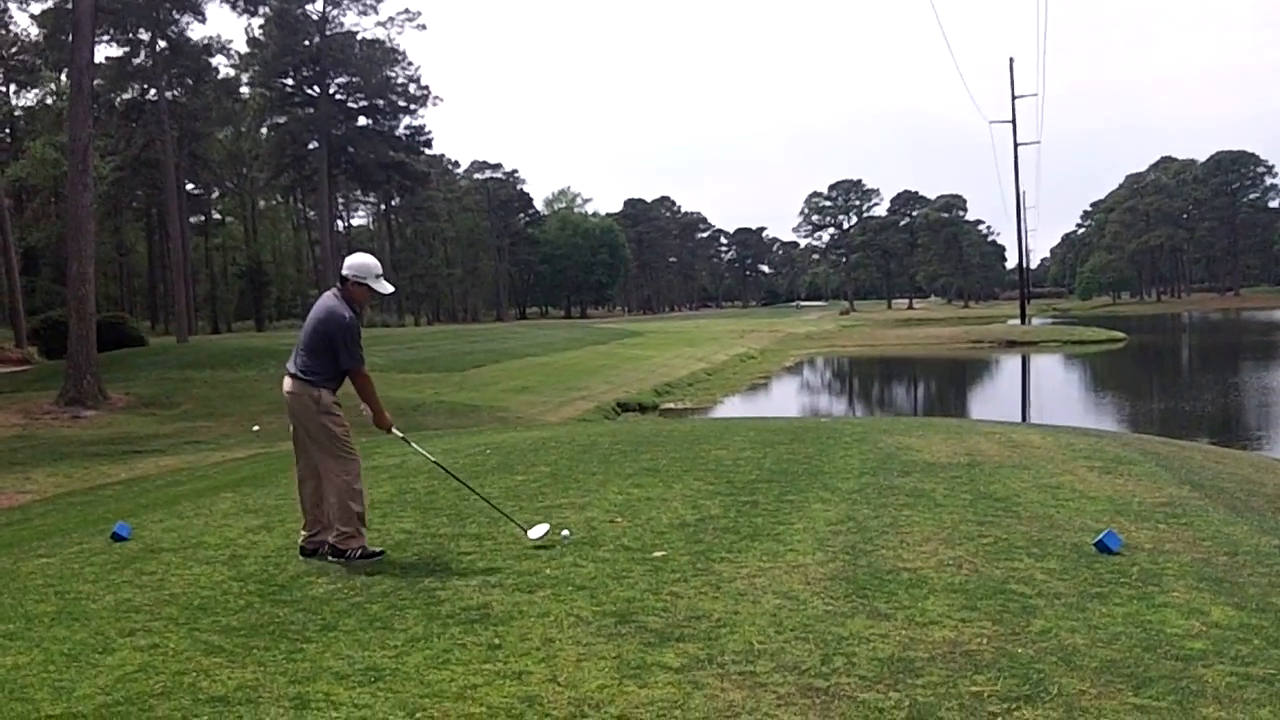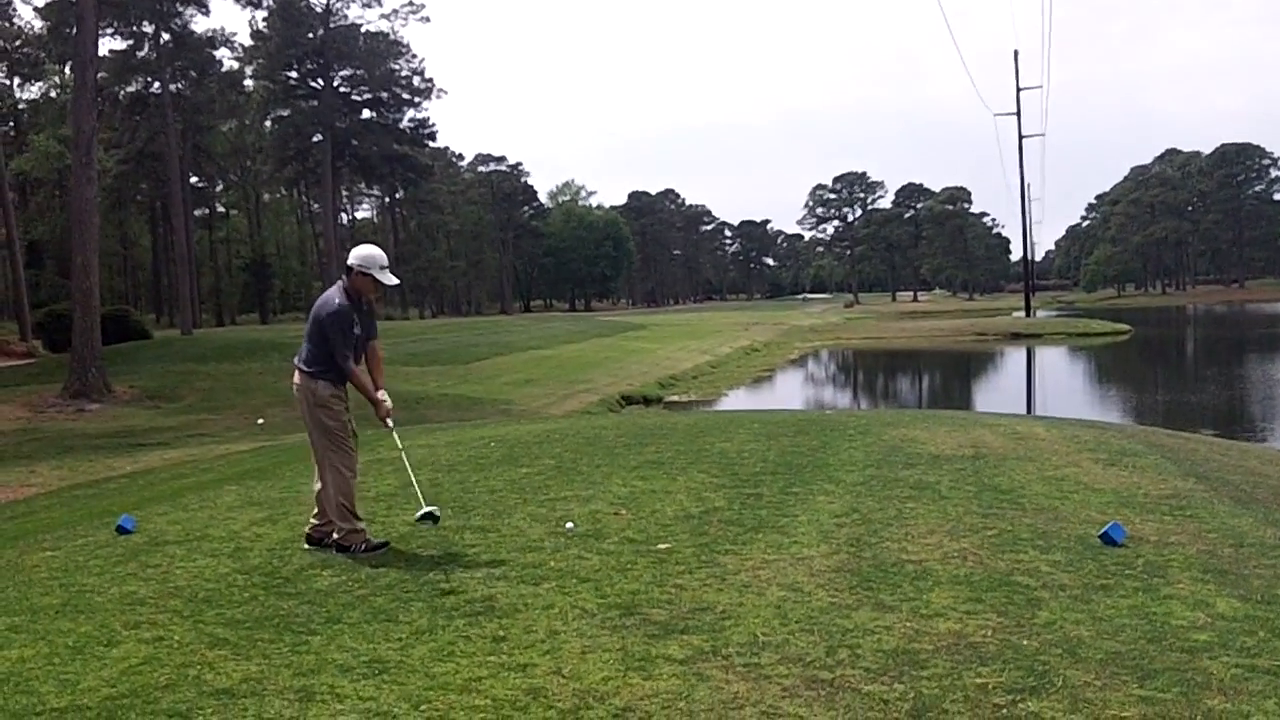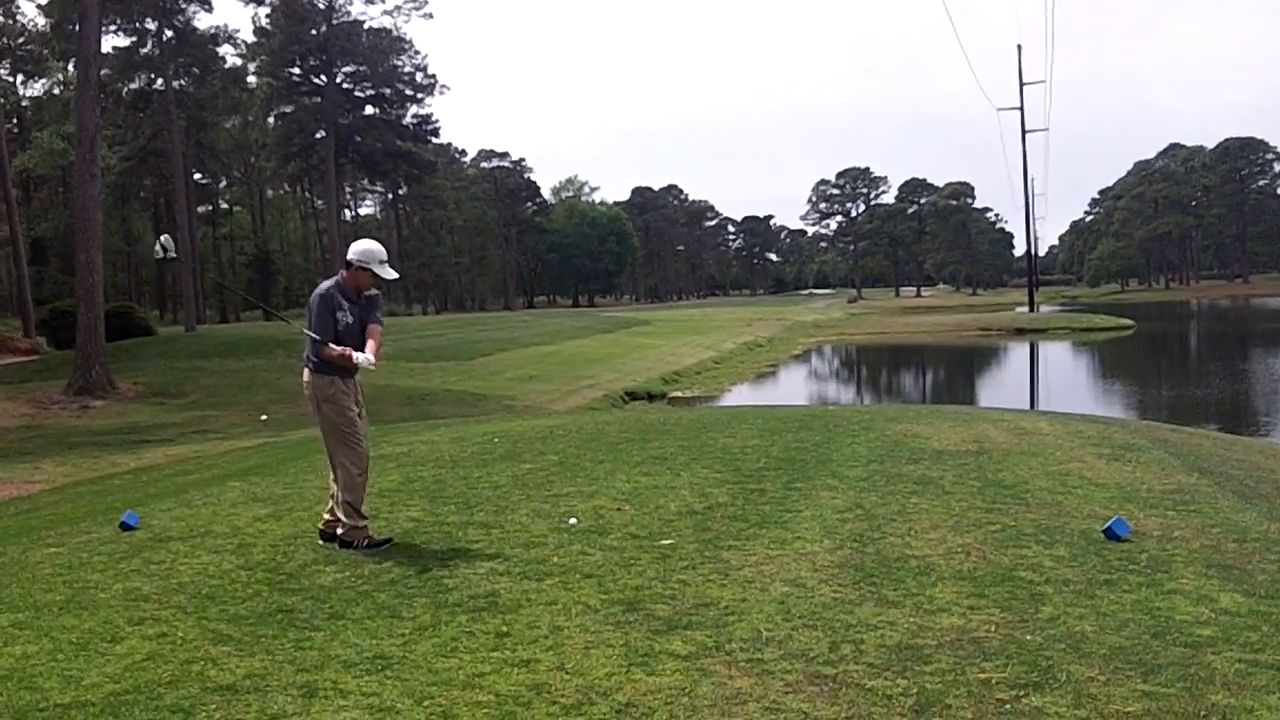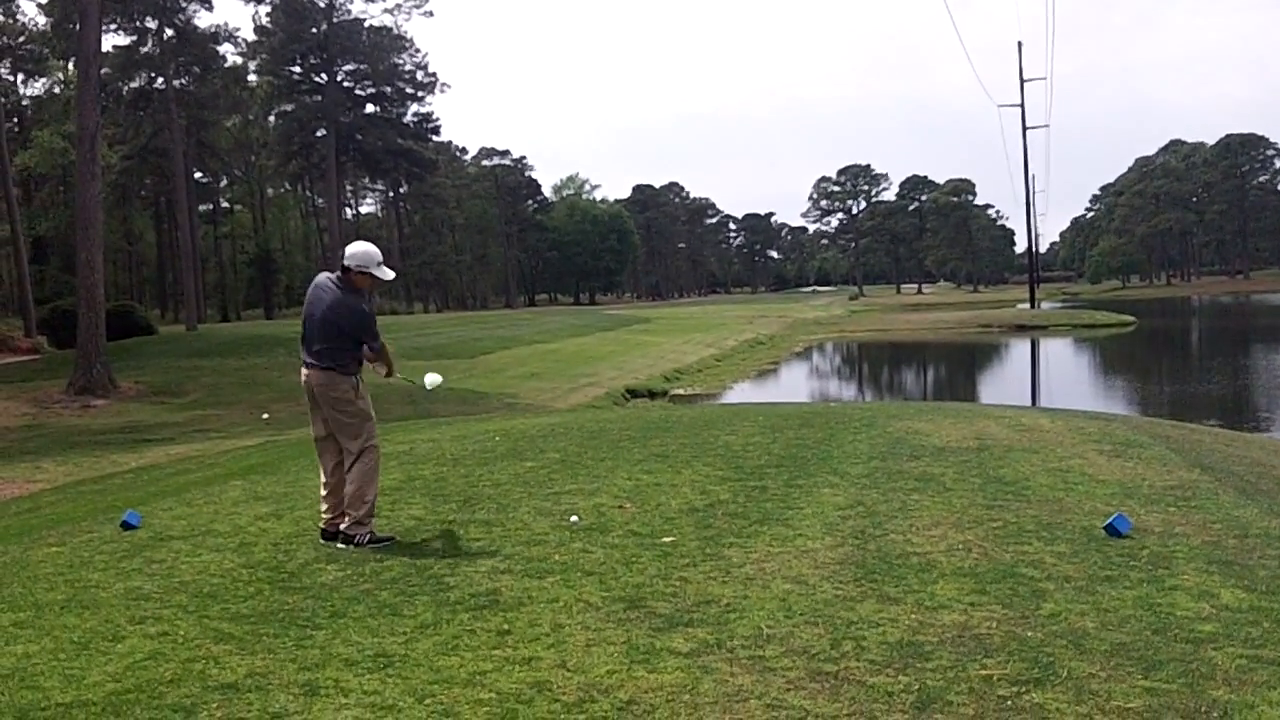
dt=0.4s
person 1, frame 1
left shoulder: (331, 299)
right shoulder: (343, 318)
right elbow: (357, 372)
left wrist: (368, 403)
right wrist: (378, 412)
left hip: (299, 389)
right hip: (313, 395)
left knee: (312, 470)
right knee: (343, 467)
left ankle: (314, 540)
right ankle: (346, 543)
person 1, frame 2
left shoulder: (364, 303)
right shoulder: (335, 307)
left elbow: (372, 347)
right elbow: (344, 363)
left wrist: (381, 391)
right wrist: (374, 398)
left hip: (334, 386)
right hip: (318, 386)
left knee: (332, 460)
right knee: (340, 460)
left ankle: (321, 528)
right ankle: (349, 536)
person 1, frame 3
left shoulder: (370, 298)
right shoulder: (325, 296)
left elbow: (374, 331)
right elbow: (322, 347)
left wrist: (367, 356)
right wrist: (349, 356)
left hip: (346, 381)
right hip: (326, 382)
left knee: (352, 455)
right knee: (351, 456)
left ankle: (332, 524)
right ankle: (352, 532)
person 1, frame 4
left shoulder: (320, 281)
right shoulder: (357, 310)
right elbow: (376, 347)
left wrist: (360, 350)
right wrist: (388, 365)
left hip: (311, 375)
right hip: (339, 382)
left knee: (331, 453)
right knee: (363, 451)
left ankle: (332, 523)
right ankle: (355, 529)
